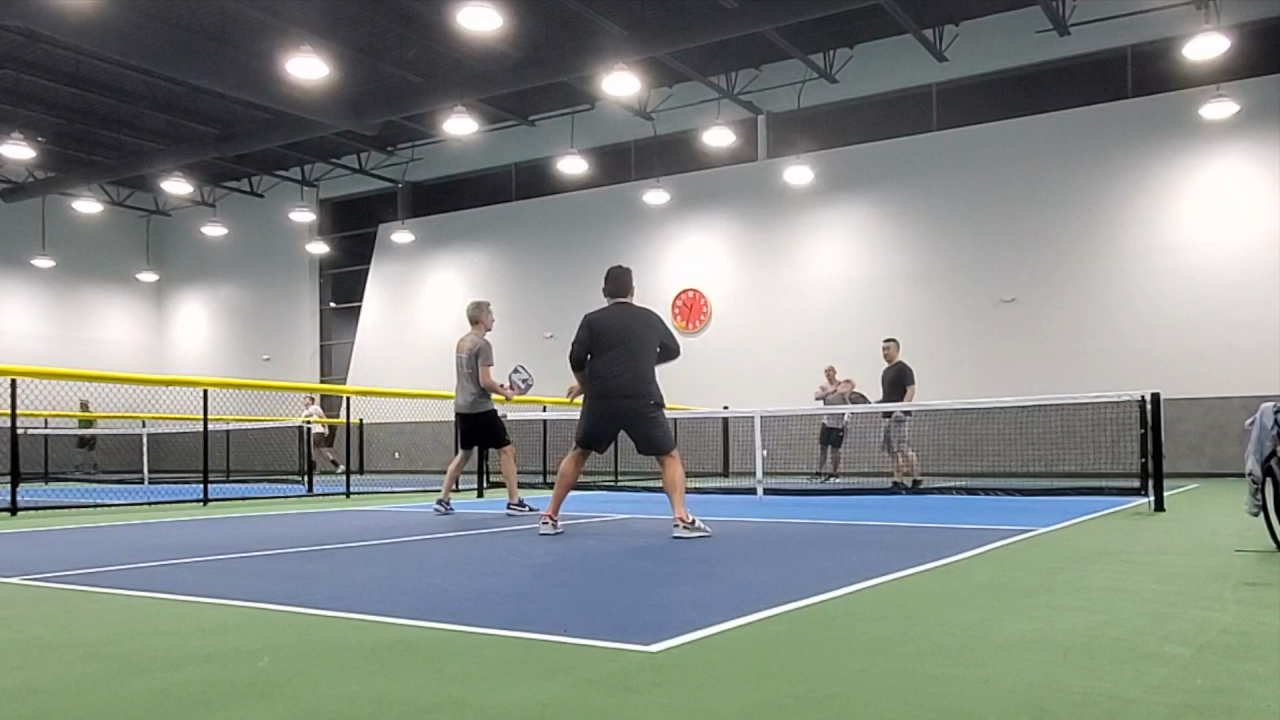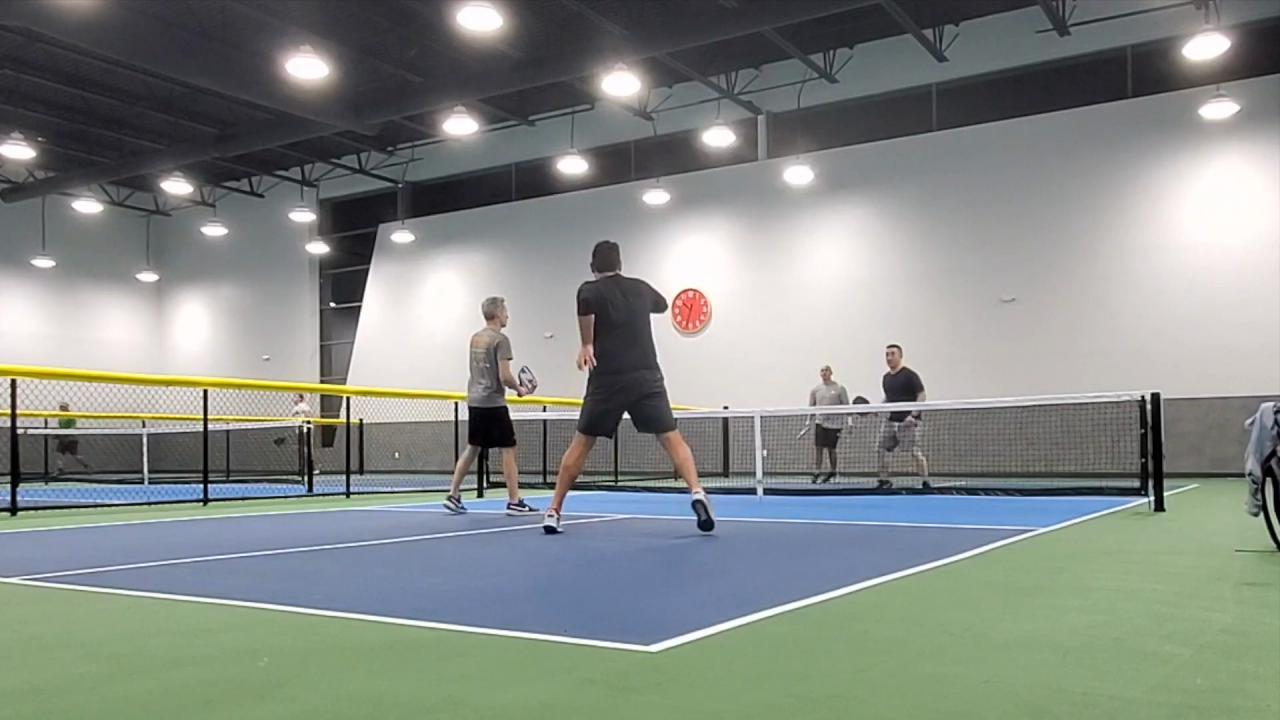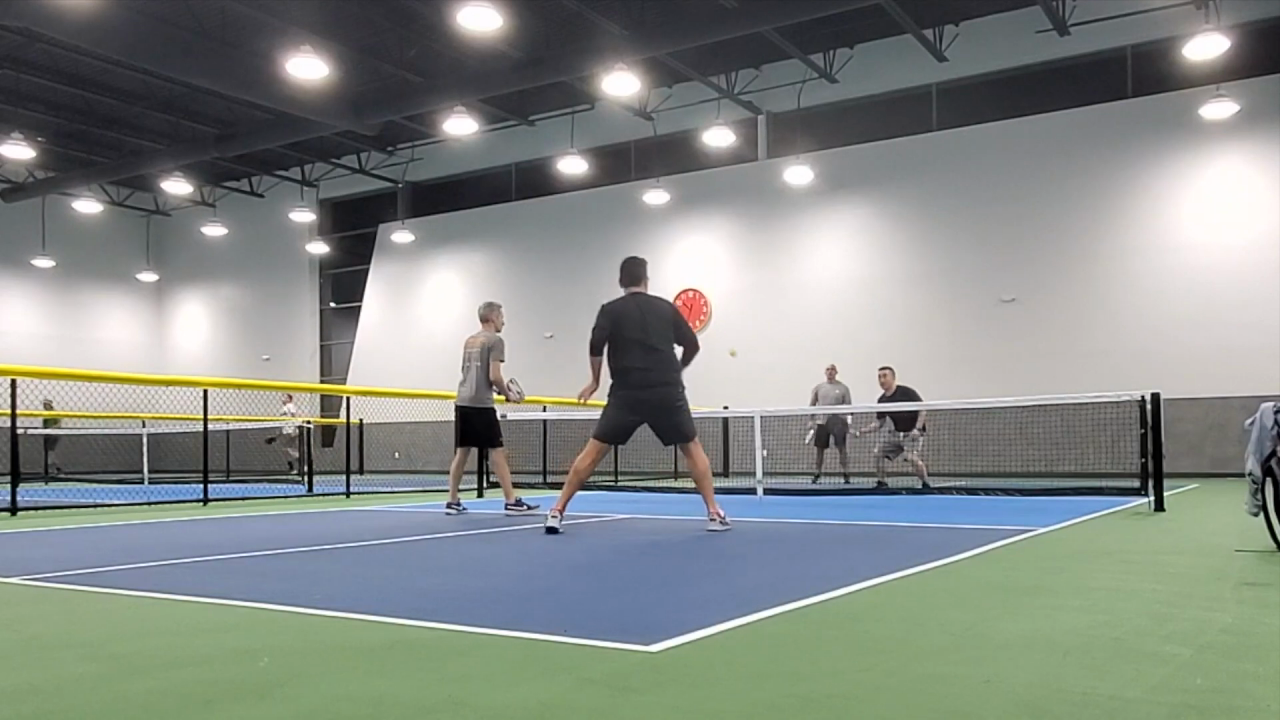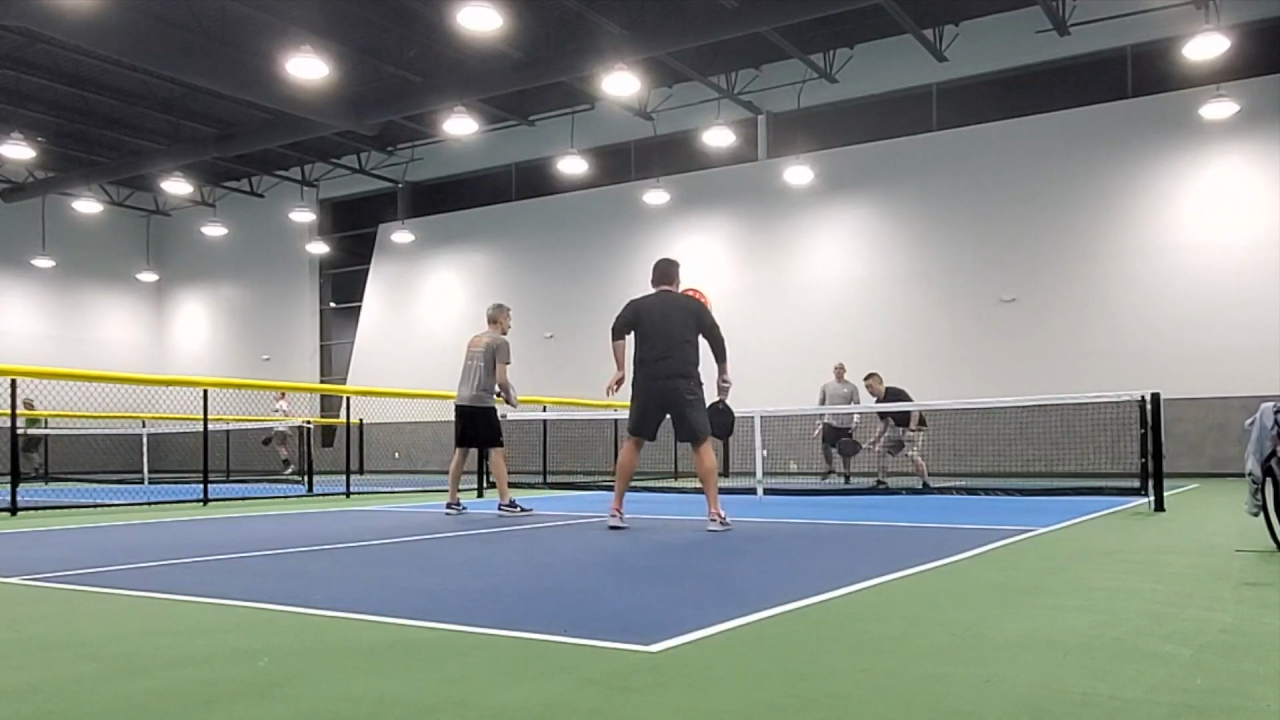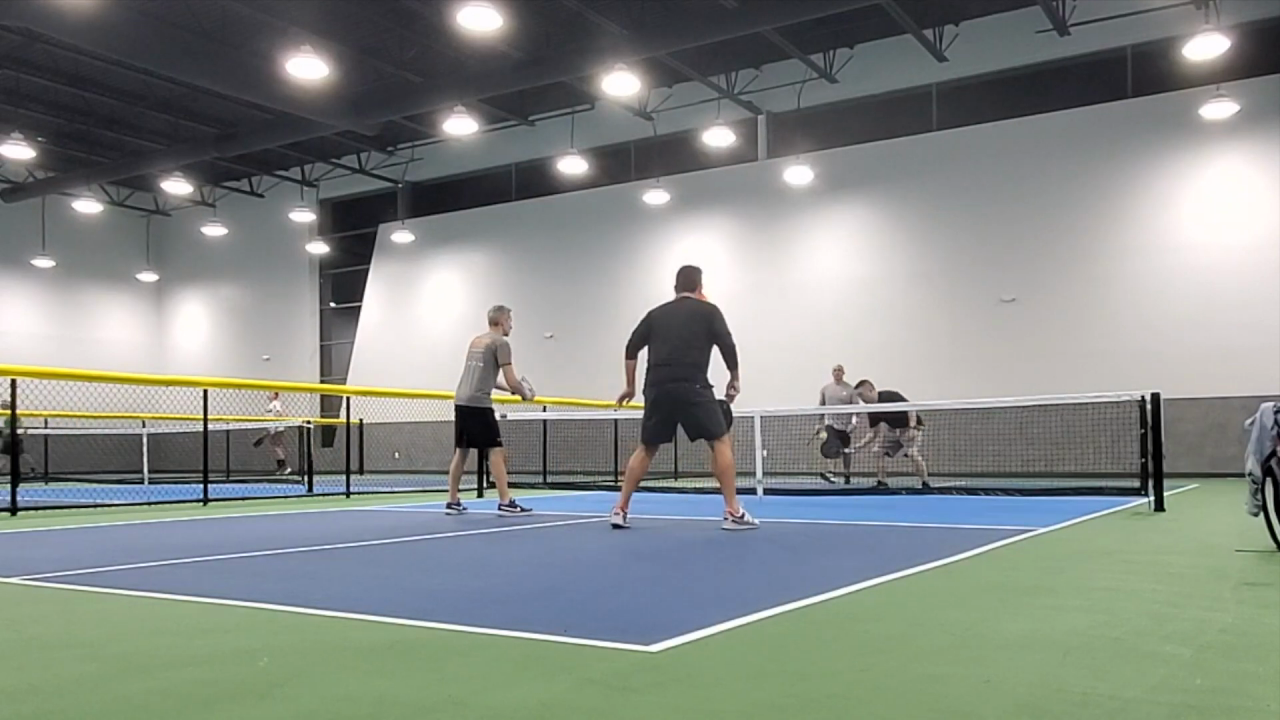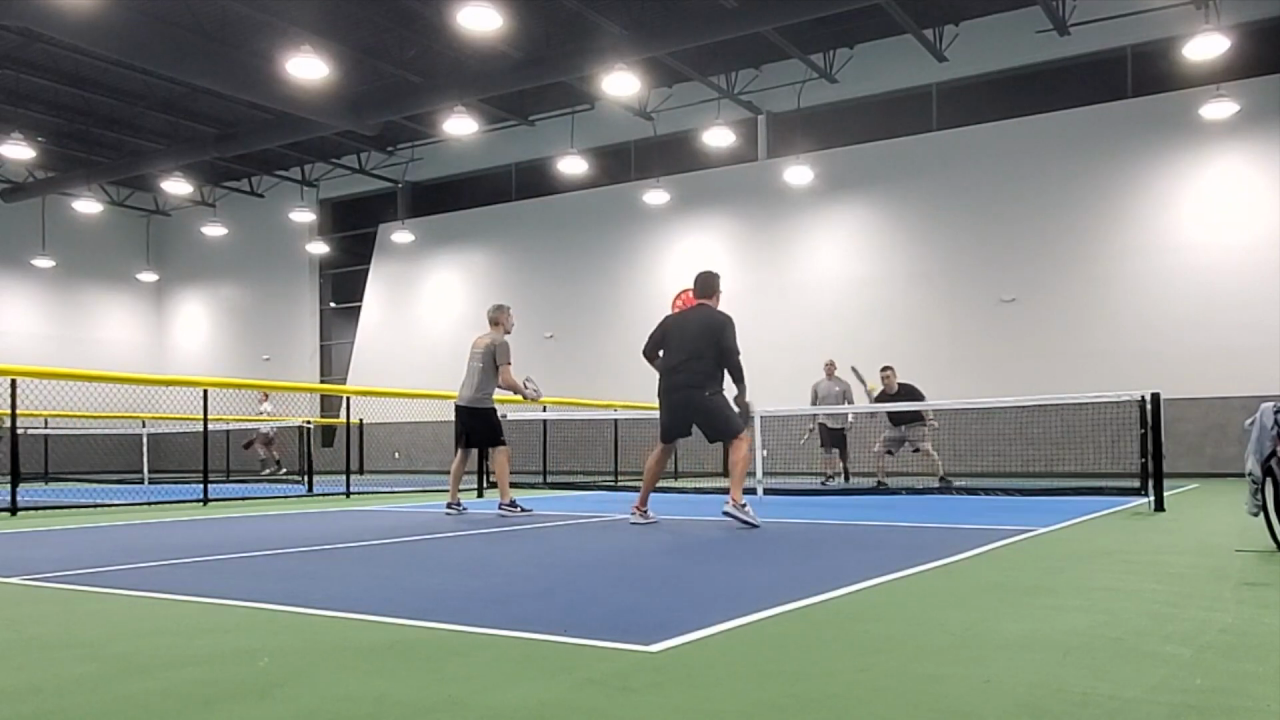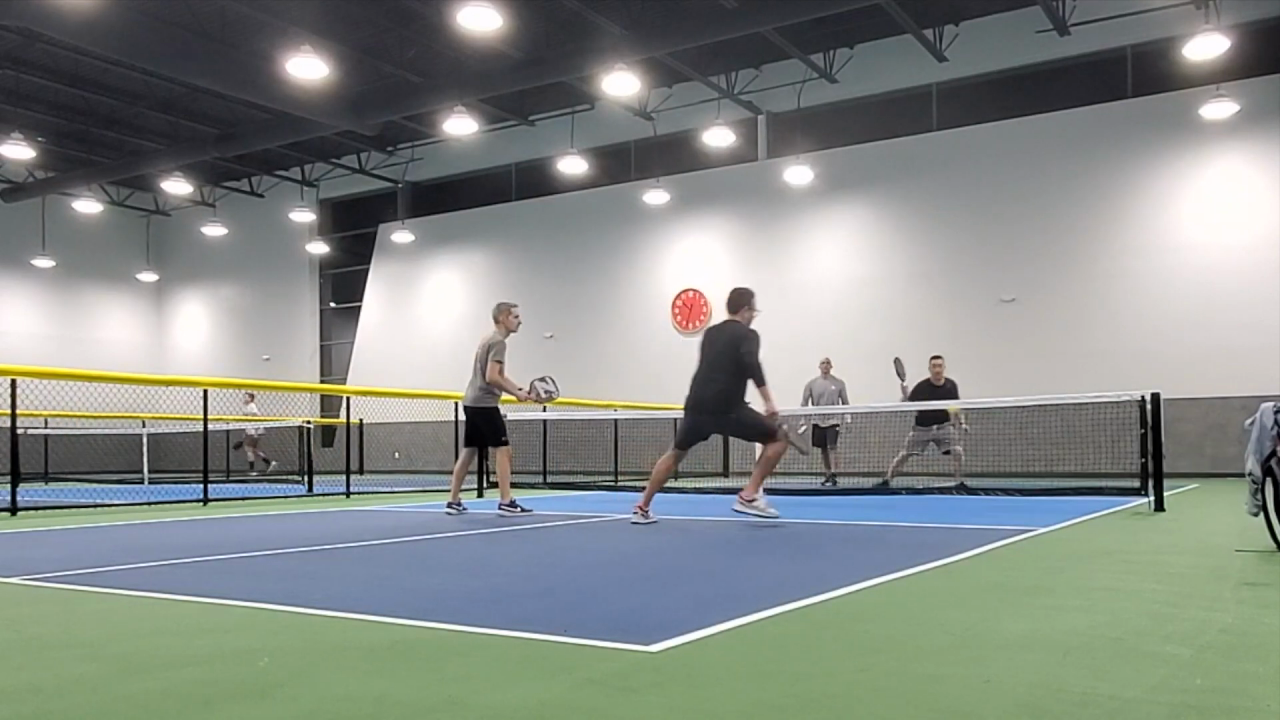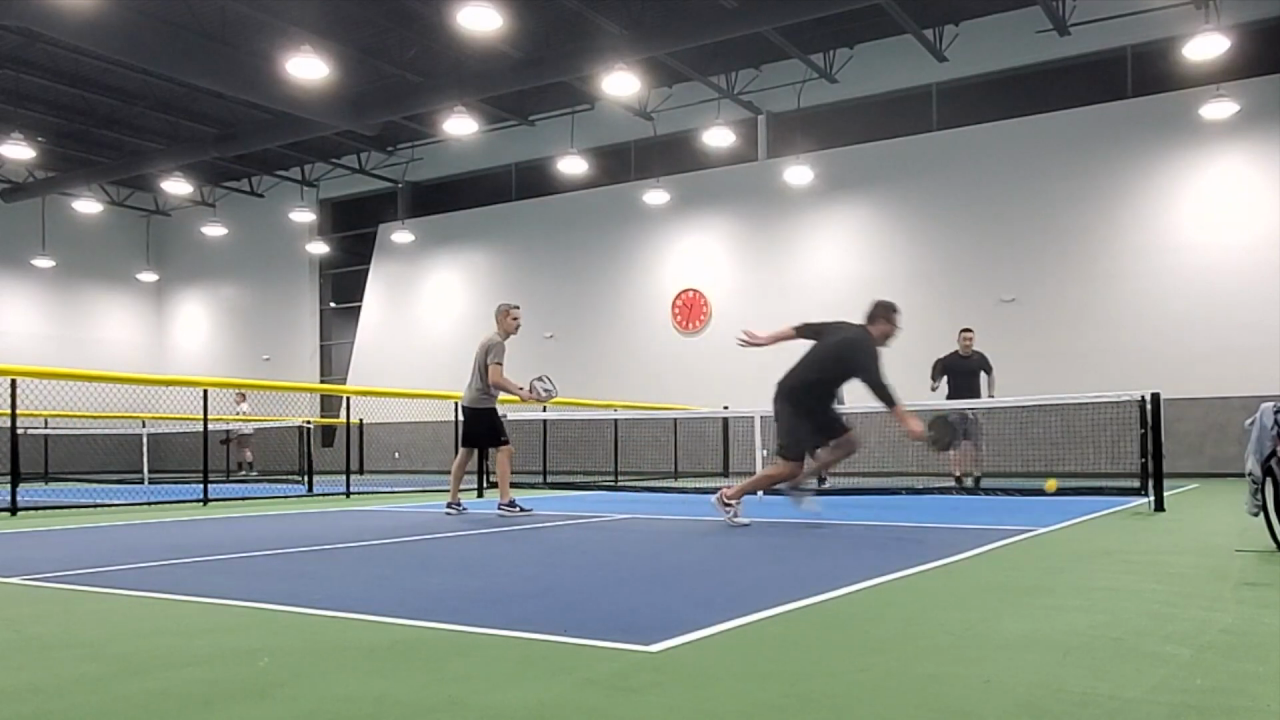
dt=0.3s
person 1, frame 1
left shoulder: (593, 320)
right shoulder: (650, 319)
left elbow: (577, 356)
right elbow: (672, 350)
left wrist: (581, 384)
left hip: (601, 401)
right hip: (643, 401)
left knee: (578, 454)
right knee: (670, 458)
left ankle: (550, 517)
right ankle: (681, 518)
person 1, frame 2
left shoulder: (591, 289)
right shoulder: (640, 288)
left elbow: (585, 303)
right elbow: (662, 304)
left wrist: (586, 345)
left hip: (606, 380)
right hip: (646, 377)
left knee: (582, 443)
right knee: (672, 438)
left ankle: (554, 512)
right ankle: (697, 493)
person 1, frame 3
left shoulder: (611, 310)
right shoulder: (666, 308)
left elbow: (597, 343)
right elbow: (691, 345)
left wrist: (595, 380)
right wrist: (676, 369)
left hip: (627, 393)
right hip: (667, 391)
left knee: (595, 449)
right knee: (692, 447)
left ankle: (558, 511)
right ankle: (714, 513)
person 1, frame 4
left shoulder: (637, 305)
right shoulder: (694, 305)
left elbow: (618, 331)
right elbow: (715, 338)
left wrist: (621, 370)
right wrist: (723, 373)
left hip: (646, 384)
right hip: (684, 383)
left knee: (633, 442)
right knee: (702, 445)
left ankle: (616, 511)
right ankle: (715, 514)
person 1, frame 5
left shoulder: (657, 313)
right shoulder: (708, 311)
left elbow: (632, 347)
right elbow: (726, 345)
left wrist: (630, 386)
right wrist: (735, 379)
left hip: (656, 388)
right hip: (692, 386)
left knee: (646, 448)
right knee: (721, 442)
left ankle: (620, 509)
right ankle: (732, 512)
person 1, frame 6
left shoulder: (673, 320)
right shoulder: (721, 320)
left elbow: (649, 351)
right elbow: (731, 358)
right wrist: (742, 392)
left hip: (671, 393)
right hip: (704, 391)
left knee: (665, 446)
right knee: (740, 439)
left ankle: (640, 508)
right ankle: (736, 500)
person 1, frame 7
left shoulder: (711, 334)
right shoulder: (747, 334)
right elbow: (751, 364)
right wrist: (768, 401)
left hip: (698, 405)
right hip: (726, 408)
left knee: (675, 454)
right knee: (779, 439)
left ankle: (642, 507)
right ankle: (748, 497)
person 1, frame 8
left shoulder: (844, 331)
right shoulder: (864, 346)
left elbow: (802, 330)
right elbow: (877, 384)
left wrist: (766, 339)
right wrist: (907, 419)
left hip: (810, 401)
right hip: (793, 399)
left knee: (848, 444)
right knee: (790, 468)
left ankle: (799, 483)
right ankle: (729, 497)
person 2, frame 1
left shoulder: (461, 342)
right shoulder: (482, 344)
right elbow: (485, 381)
left wrist: (497, 388)
right wrist: (504, 391)
left hip: (462, 407)
right hip: (481, 409)
left knee: (464, 454)
right knee: (507, 450)
left ankle: (443, 499)
right ankle: (514, 502)
person 2, frame 2
left shoulder: (475, 338)
right shoulder: (500, 339)
right elbow: (505, 375)
left wrist: (511, 385)
right wrist: (518, 388)
left hip: (474, 402)
right hip: (493, 404)
left knee: (472, 449)
right knee: (508, 450)
left ankle: (453, 495)
right ankle: (514, 502)
person 2, frame 3
left shoulder: (469, 341)
right shoulder: (495, 341)
right elbow: (494, 376)
left wrist: (497, 390)
right wrist: (507, 394)
left hip: (463, 402)
right hip: (481, 404)
left knee: (462, 451)
right knee: (497, 452)
left ankle: (452, 501)
right ankle: (511, 501)
person 2, frame 4
left shoulder: (474, 341)
right shoulder: (500, 342)
right elbow: (501, 379)
left wrist: (498, 392)
right wrist: (509, 397)
left hip: (463, 402)
right hip: (481, 404)
left knee: (461, 451)
right knee: (496, 451)
left ankle: (452, 501)
right ankle: (505, 502)
person 2, frame 5
left shoulder: (476, 341)
right shoulder: (500, 343)
right elbow: (511, 380)
left wrist: (514, 389)
right wrist: (525, 394)
left hip: (462, 401)
right hip: (478, 404)
left knee: (461, 451)
right knee: (495, 451)
left ankle: (453, 501)
right ankle: (505, 502)
person 2, frame 6
left shoulder: (478, 341)
right shoulder: (500, 343)
right elbow: (507, 379)
left wrist: (517, 389)
right wrist: (526, 393)
left hip: (463, 403)
right hip: (481, 404)
left knee: (463, 452)
right knee: (500, 450)
left ankle: (453, 501)
right ankle: (506, 502)
person 2, frame 7
left shoulder: (490, 340)
right shoulder: (498, 342)
right elbow: (491, 377)
left wrist: (522, 390)
right wrist: (515, 393)
left hip: (472, 402)
right hip: (485, 404)
left knee: (469, 452)
right knee: (503, 450)
left ankle: (453, 501)
right ankle: (506, 502)
person 2, frame 8
left shoulder: (490, 341)
right shoulder: (496, 344)
left elbow: (498, 377)
right elbow: (494, 380)
left wrist: (522, 389)
right wrist: (518, 393)
left hip: (471, 403)
right hip: (482, 405)
left knee: (466, 451)
right knee: (504, 450)
left ankle: (453, 501)
right ankle: (505, 502)
